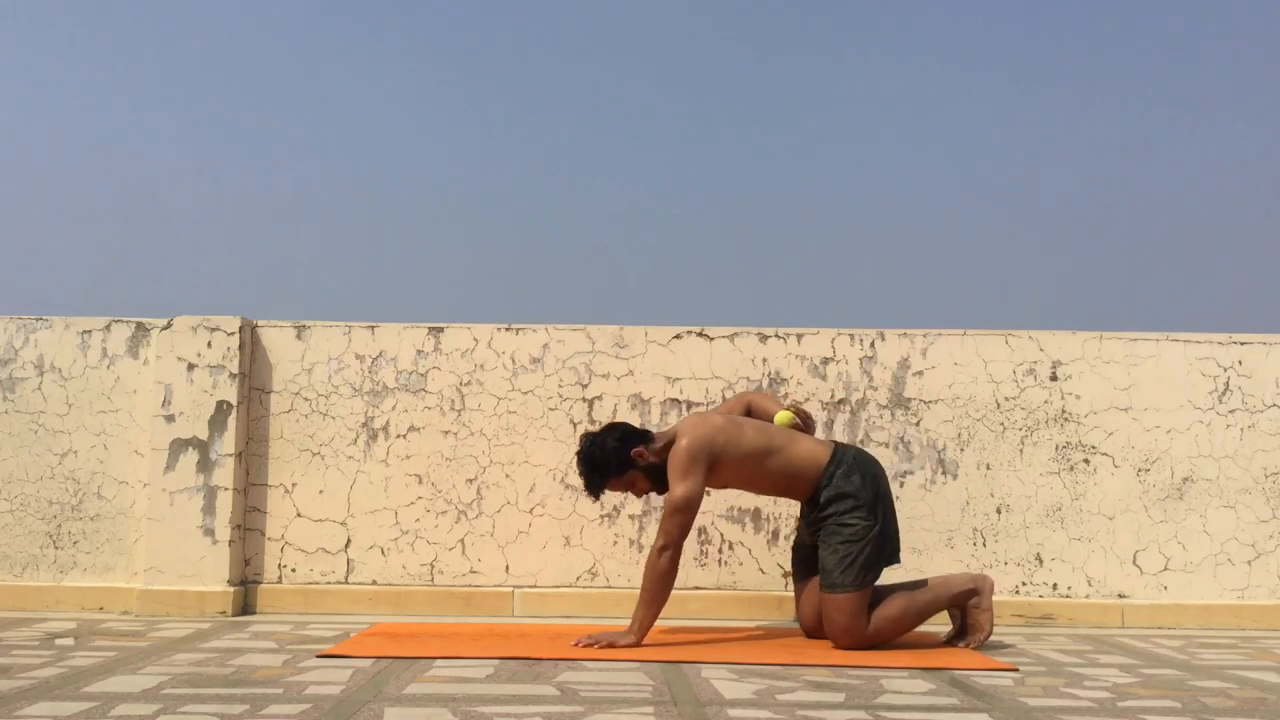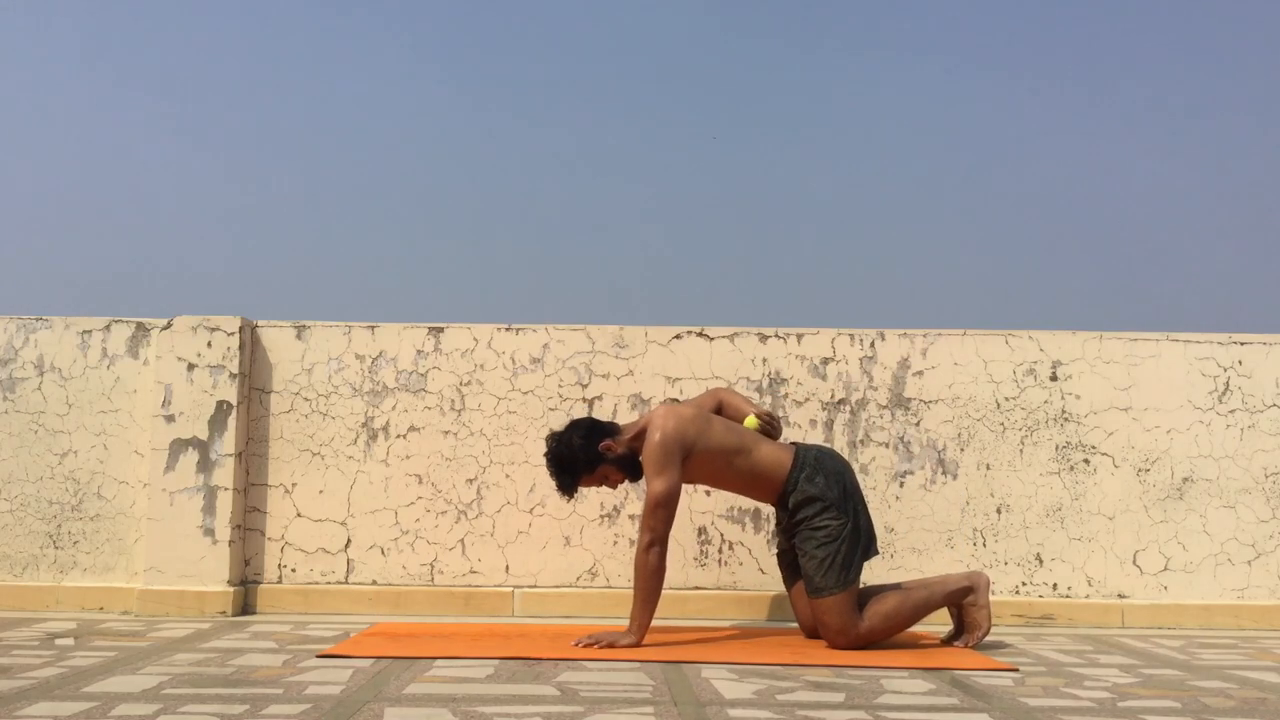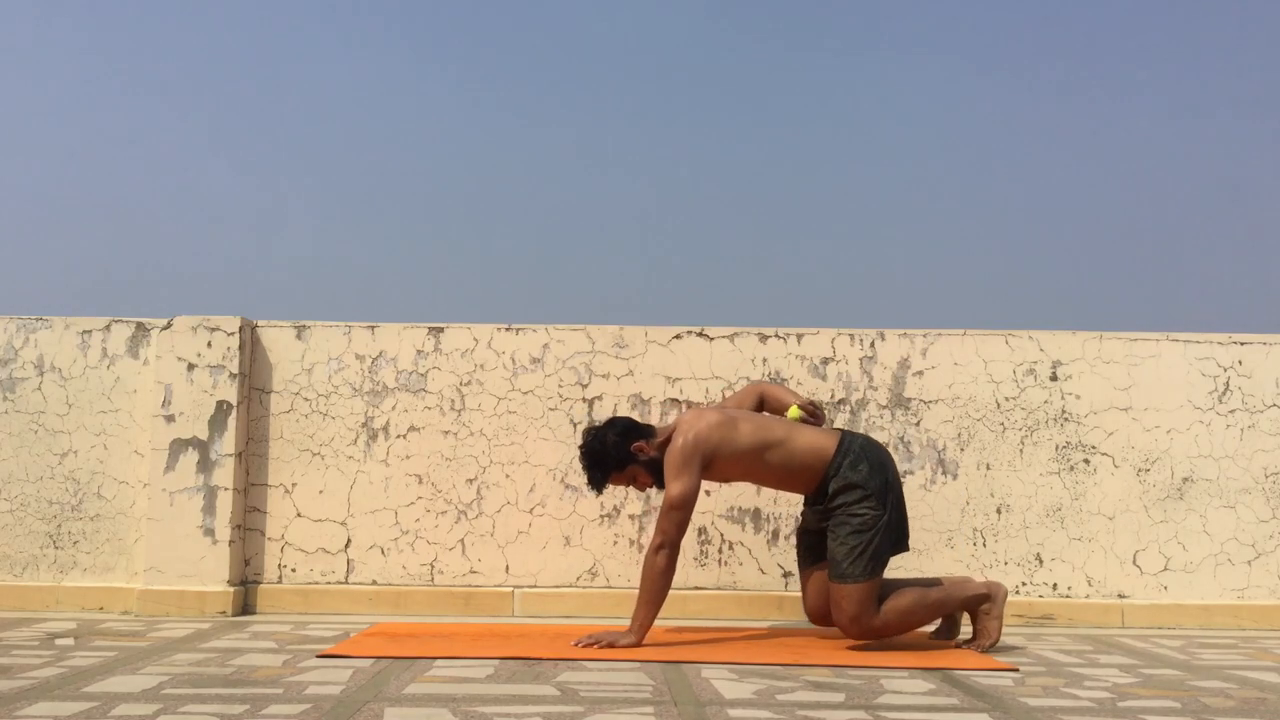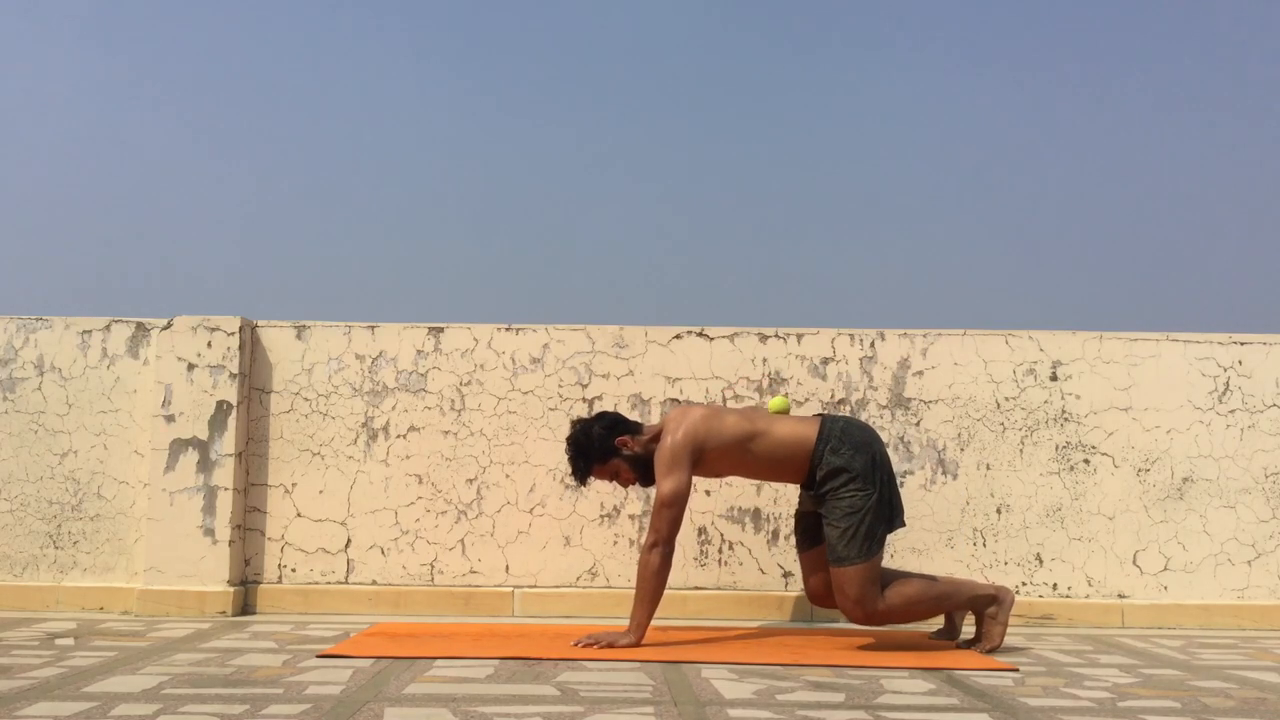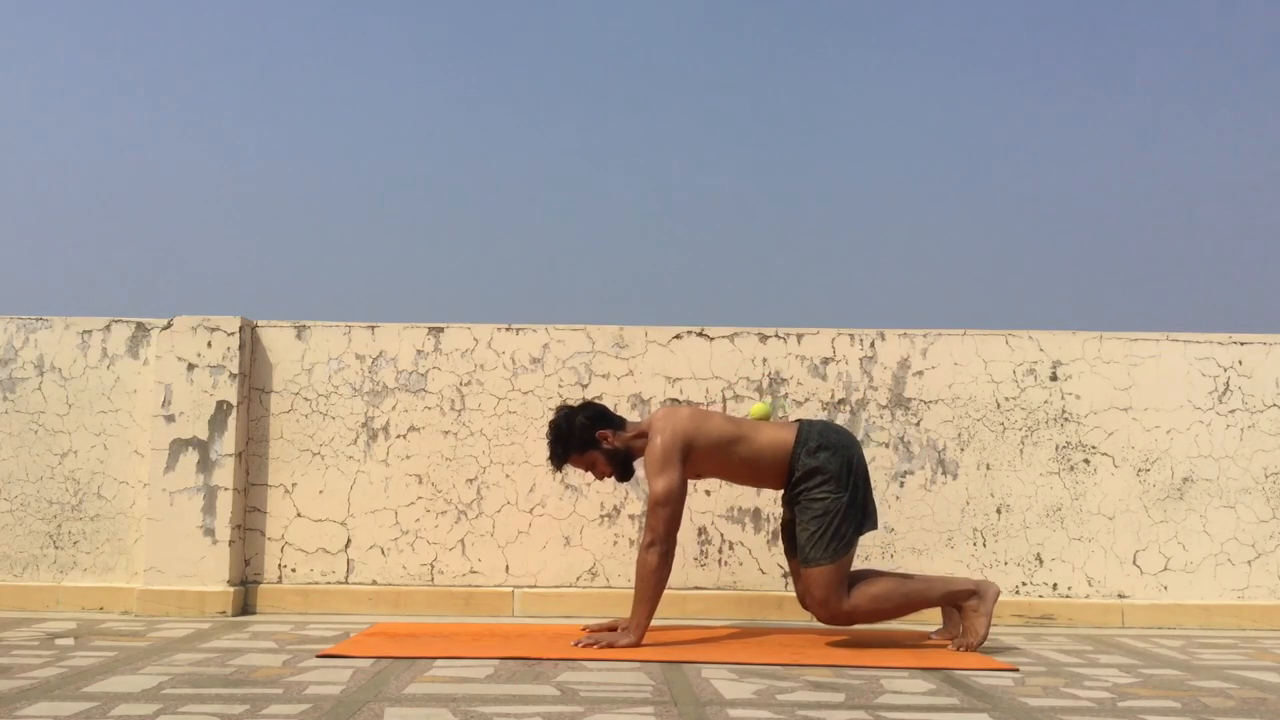
dt=1s
person 1, frame 1
left shoulder: (684, 450)
right shoulder: (691, 435)
left elbow: (666, 549)
right elbow: (748, 399)
left wrist: (635, 632)
right wrist: (785, 416)
left hip: (849, 487)
right hip: (822, 495)
left knee: (848, 634)
right knee: (814, 625)
left ankle: (966, 588)
right ankle: (951, 595)
person 1, frame 2
left shoulder: (659, 439)
right shoulder: (664, 426)
left elbow: (652, 543)
right elbow: (717, 395)
left wrist: (634, 632)
right wrist: (753, 414)
left hip: (818, 486)
right hip: (800, 494)
left knee: (845, 634)
right knee: (815, 624)
left ankle: (963, 586)
right ankle: (946, 590)
person 1, frame 3
left shoulder: (683, 445)
right shoulder: (698, 427)
left elbow: (664, 546)
right elbow: (758, 390)
left wrist: (635, 633)
right wrist: (800, 408)
left hip: (858, 474)
right hip: (830, 485)
left knee: (859, 622)
right knee: (822, 610)
left ankle: (977, 594)
right ankle: (948, 590)
person 1, frame 4
left shoulder: (672, 445)
right shoulder: (685, 430)
left elbow: (658, 545)
right elbow: (756, 417)
left wrist: (634, 633)
left hip: (847, 458)
right hip: (828, 464)
left knee: (863, 607)
right knee: (823, 592)
left ankle: (988, 597)
right ankle: (950, 596)
person 1, frame 5
left shoulder: (661, 442)
right shoulder: (666, 440)
left elbow: (654, 545)
right elbow: (665, 540)
left wrist: (634, 632)
right wrist: (636, 616)
left hip: (824, 459)
right hip: (812, 465)
left knee: (832, 607)
right knee: (814, 596)
left ankle: (967, 591)
right ankle: (946, 594)
